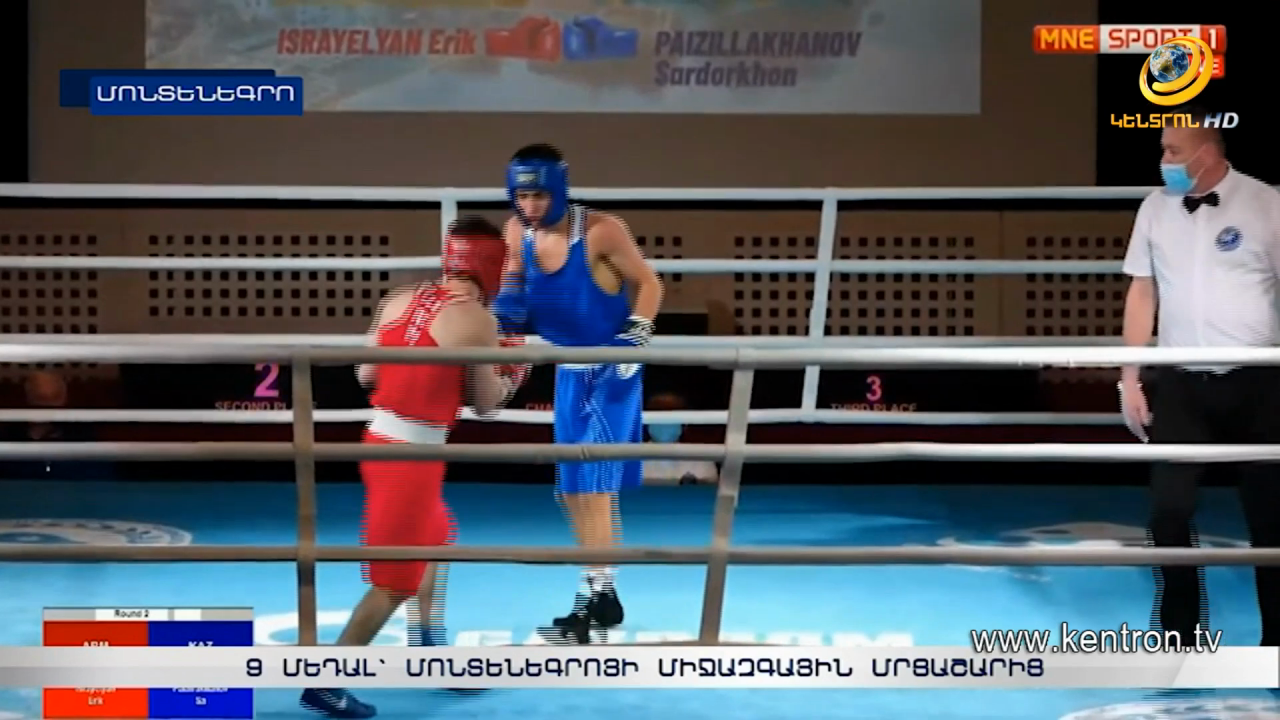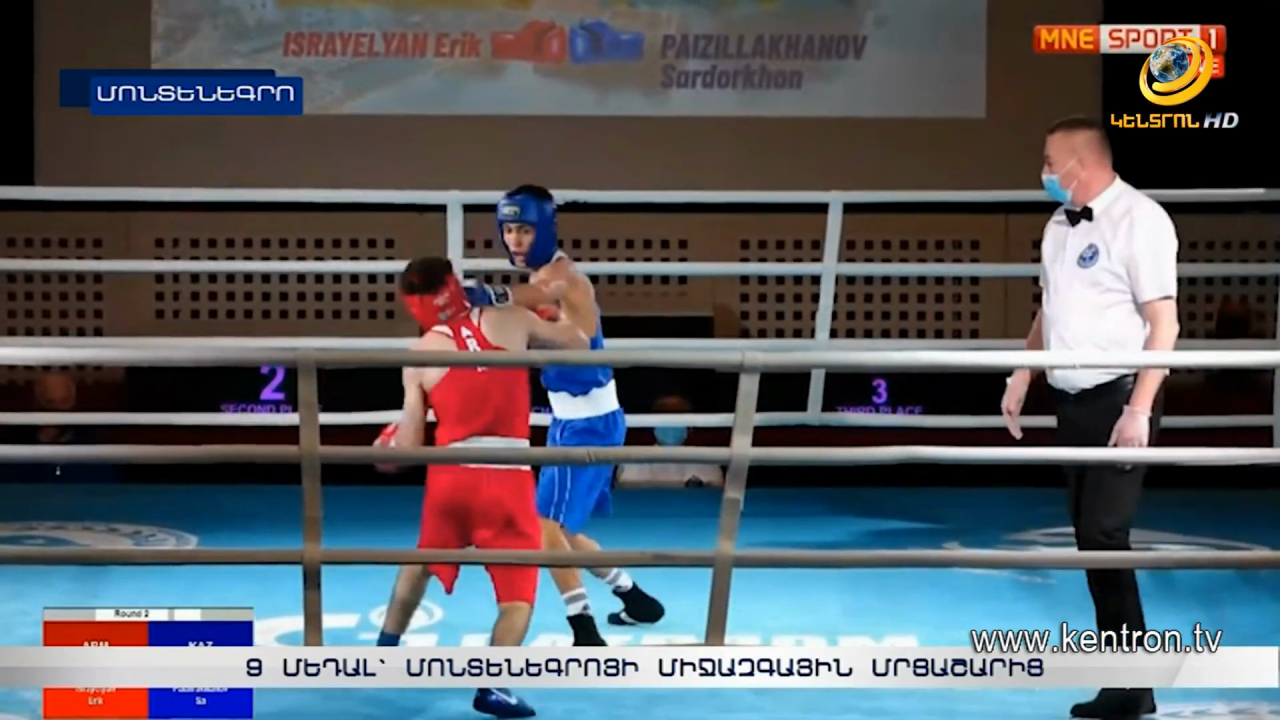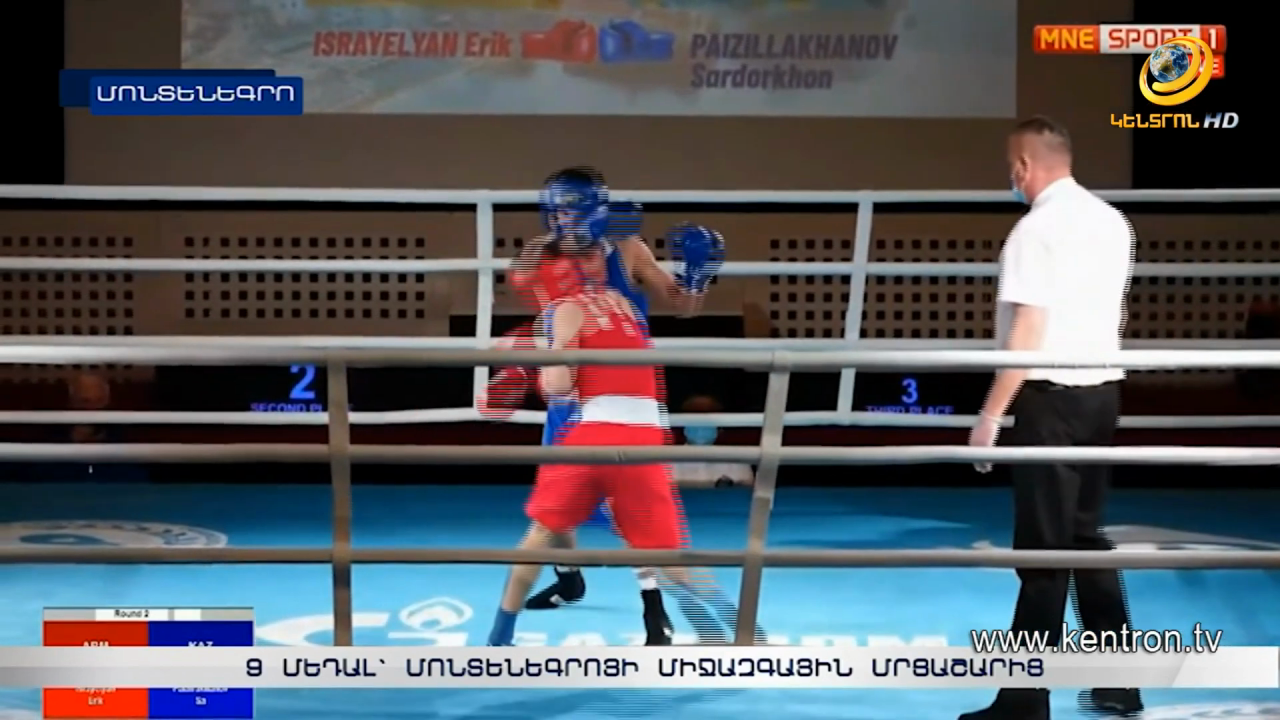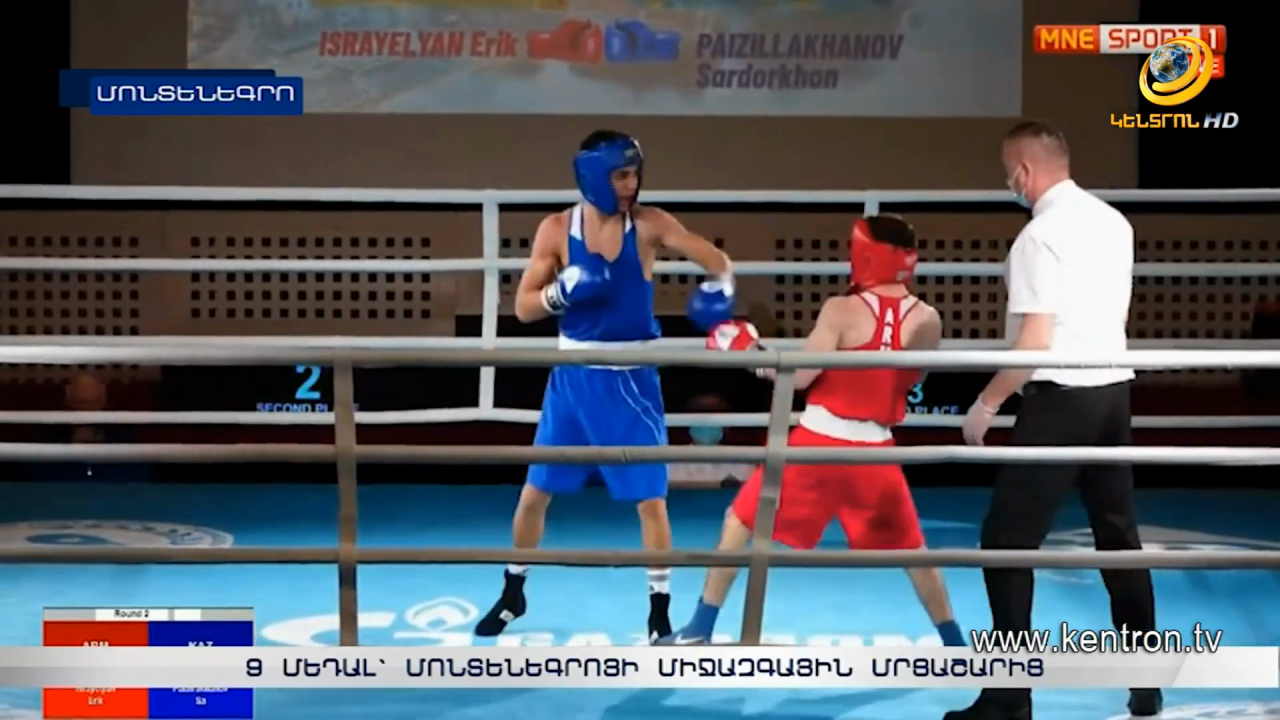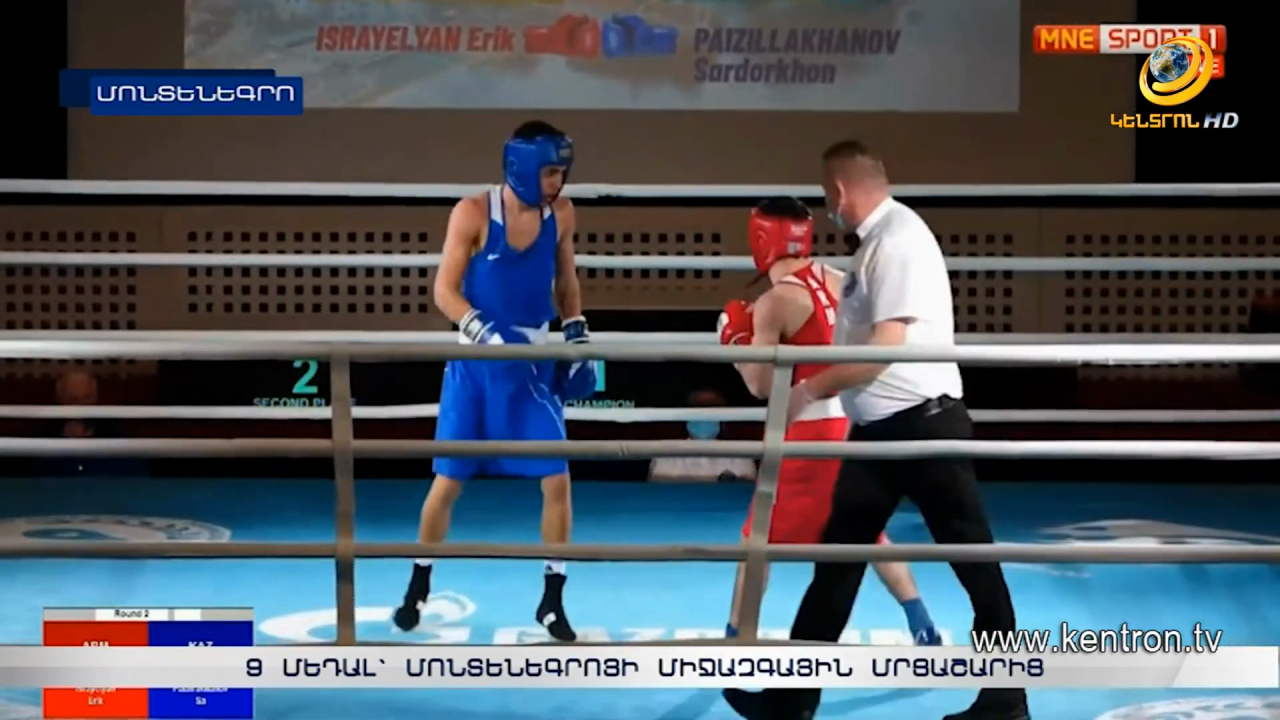
dt=0.7s
person 1, frame 1
right shoulder: (1156, 208)
right elbow: (1141, 296)
right wrist: (1132, 376)
right hip: (1178, 381)
right knee: (1171, 509)
right ankle: (1178, 631)
person 1, frame 2
left shoulder: (1140, 219)
right shoulder: (1060, 224)
left elbow: (1163, 322)
left wrist: (1139, 408)
right wrist: (1019, 379)
left hip: (1120, 399)
right hip: (1072, 400)
left knee: (1105, 532)
right knee: (1093, 540)
person 1, frame 3
left shoulder: (1037, 228)
right shoulder: (1112, 221)
left elbow: (1027, 332)
right elbow: (1115, 313)
left wrist: (991, 412)
left hip: (1054, 398)
right hip: (1104, 390)
left knee: (1044, 547)
right knee: (1086, 534)
person 1, frame 4
left shoulder: (1041, 233)
right shoulder: (1113, 221)
left elbow: (1036, 341)
left wrist: (986, 403)
left hip: (1059, 400)
right hip: (1113, 392)
left knee: (1007, 540)
right knee: (1119, 537)
person 1, frame 5
left shoulder: (900, 241)
right shoulder: (878, 241)
left elbow: (883, 347)
left wrist: (803, 390)
left hip: (923, 421)
right hip: (880, 427)
left knee: (968, 557)
right knee: (839, 556)
person 2, frame 1
left shoulder: (603, 231)
right shoulder: (518, 234)
left elbow: (650, 285)
right elbow: (510, 301)
left wrist: (634, 338)
right wrist: (507, 309)
left hip: (612, 377)
right hip: (570, 376)
left knee: (593, 493)
right knee: (576, 493)
left ankle: (586, 617)
right ankle: (602, 602)
person 2, frame 2
left shoulder: (561, 275)
right shoulder: (539, 276)
left elbow: (573, 321)
left wrist: (494, 298)
left hip: (590, 423)
right hip: (571, 419)
left knee: (545, 525)
right knee: (563, 524)
left ankle: (586, 636)
right ankle: (634, 598)
person 2, frame 3
left shoulder: (628, 250)
right shoulder: (547, 254)
left elbow: (682, 304)
right elbow: (525, 281)
left wrist: (698, 269)
right hip: (568, 402)
right ankle: (569, 580)
person 2, frame 4
left shoulder: (651, 223)
right shoulder: (556, 230)
left elbow: (715, 258)
right elbow: (524, 310)
left wrist: (718, 289)
right wrist: (564, 289)
left hip: (633, 379)
right hip: (574, 376)
left knee: (650, 500)
right knee: (535, 494)
left ankle: (660, 618)
right ankle: (512, 595)
person 2, frame 5
left shoulder: (561, 215)
right shoulder: (473, 212)
right elbow: (445, 288)
left wrist: (579, 339)
right wrist: (485, 337)
left hip: (531, 365)
right hip: (480, 364)
left knee: (557, 481)
right knee: (448, 481)
left ankle: (551, 604)
right ankle: (417, 587)
person 3, frame 1
left shoulder: (400, 298)
right shoulder: (480, 321)
left elbow: (365, 373)
right elbow: (486, 403)
right wrist: (514, 373)
left hip: (379, 440)
right hip: (411, 454)
left knee: (436, 537)
right knee: (396, 577)
left ankle: (433, 651)
right ankle: (325, 679)
person 3, frame 2
left shoulder: (418, 355)
right shoulder: (509, 319)
left elbow: (409, 442)
right elbow: (577, 343)
left wrist: (389, 442)
right wrist: (538, 323)
left hip: (449, 473)
right hip: (506, 475)
left knee: (421, 561)
right knee: (518, 593)
left ankle: (386, 651)
right ankle: (493, 681)
person 3, frame 3
left shoulder: (564, 313)
right shoulder: (617, 302)
left elbow: (556, 386)
left hip: (598, 437)
right hip: (644, 438)
left knee: (542, 532)
right knee: (665, 552)
left ankle: (499, 638)
person 3, frame 4
left shoulder: (841, 309)
right shoulder: (927, 320)
left elbow: (800, 375)
left wrist: (745, 349)
left hip: (817, 442)
right hip: (870, 452)
left knee: (739, 524)
right knee: (910, 548)
left ankle: (699, 628)
right ankle: (956, 646)
person 3, frame 5
left shoulder: (774, 304)
right shoulder: (840, 282)
left elbow: (762, 385)
left wrist: (736, 342)
left hip: (809, 432)
right hip: (856, 425)
right ankle: (923, 629)
